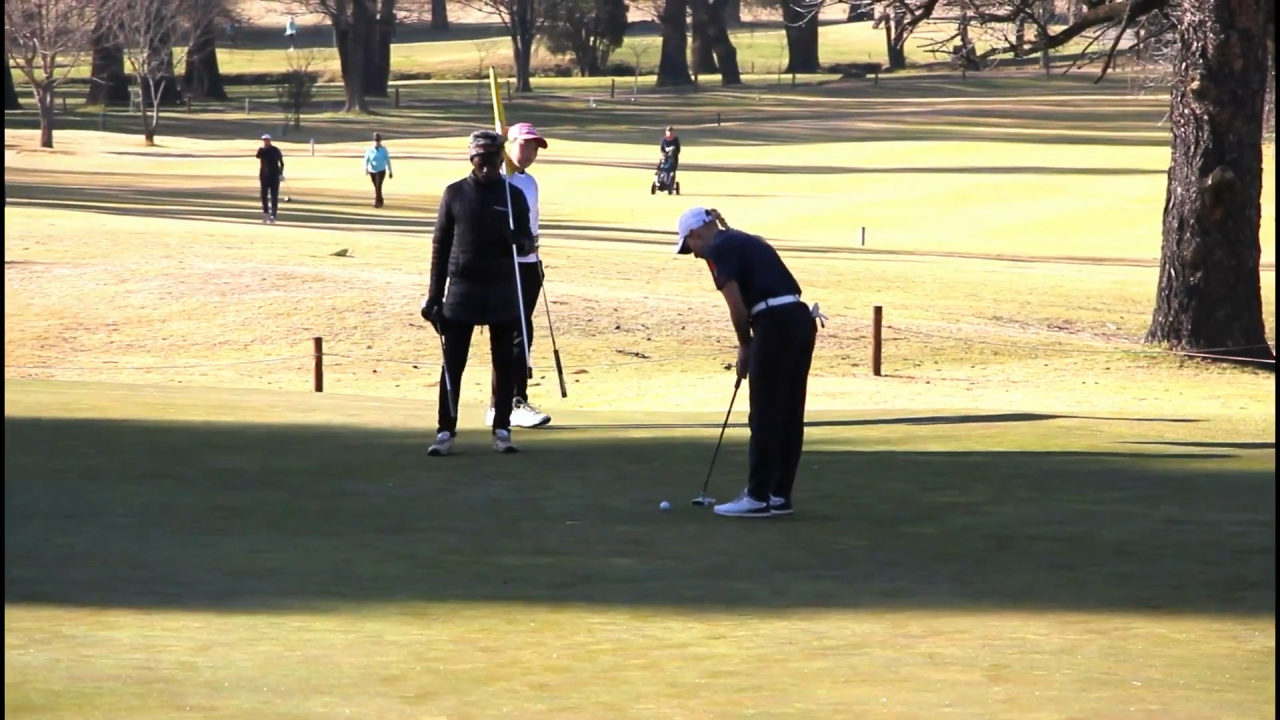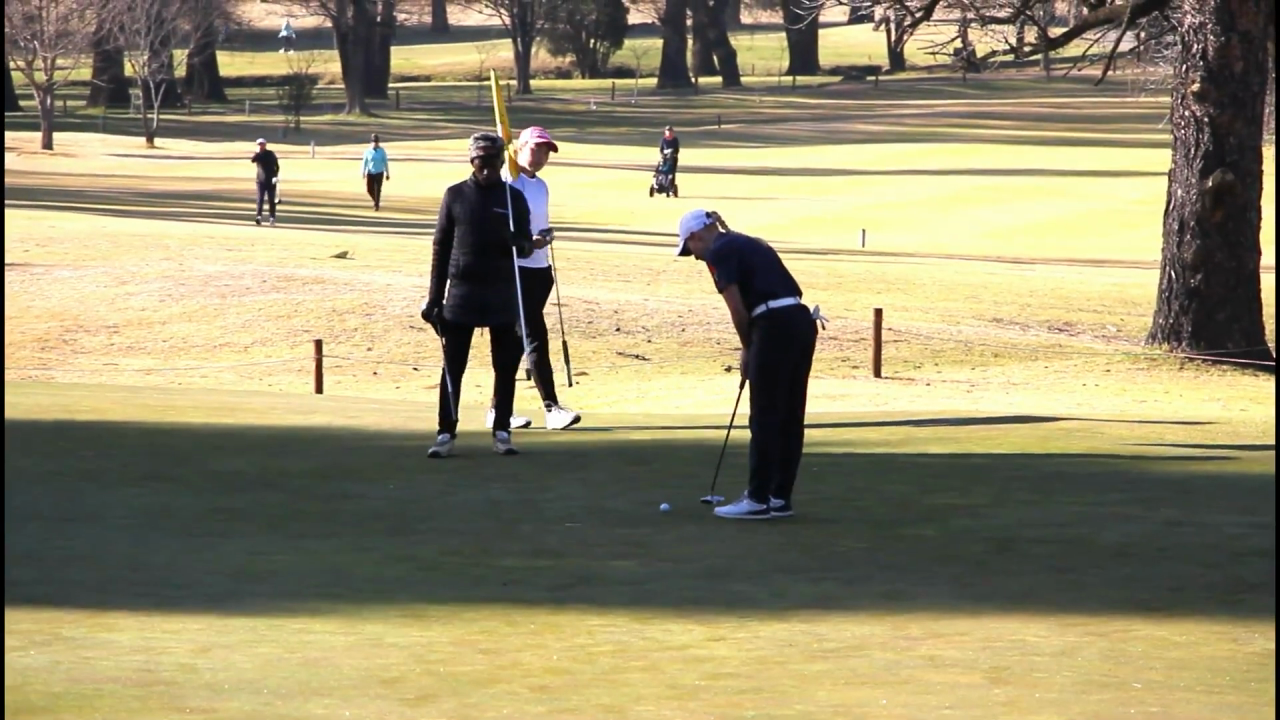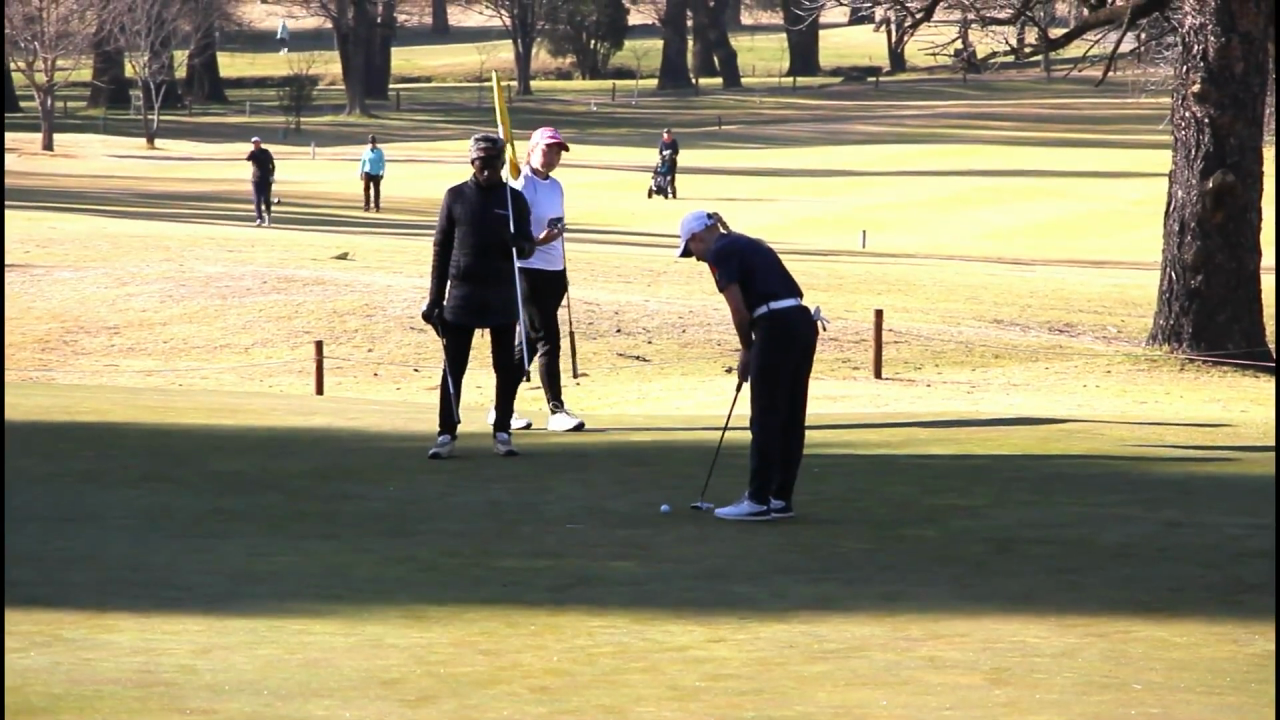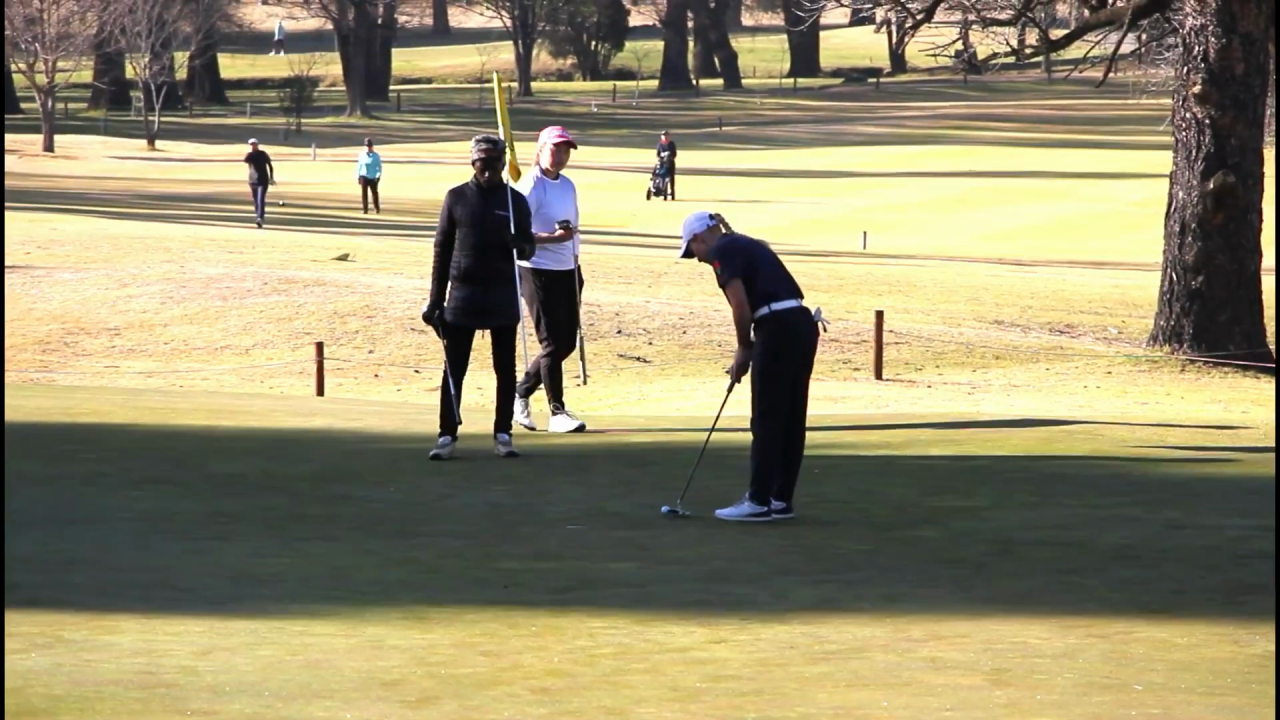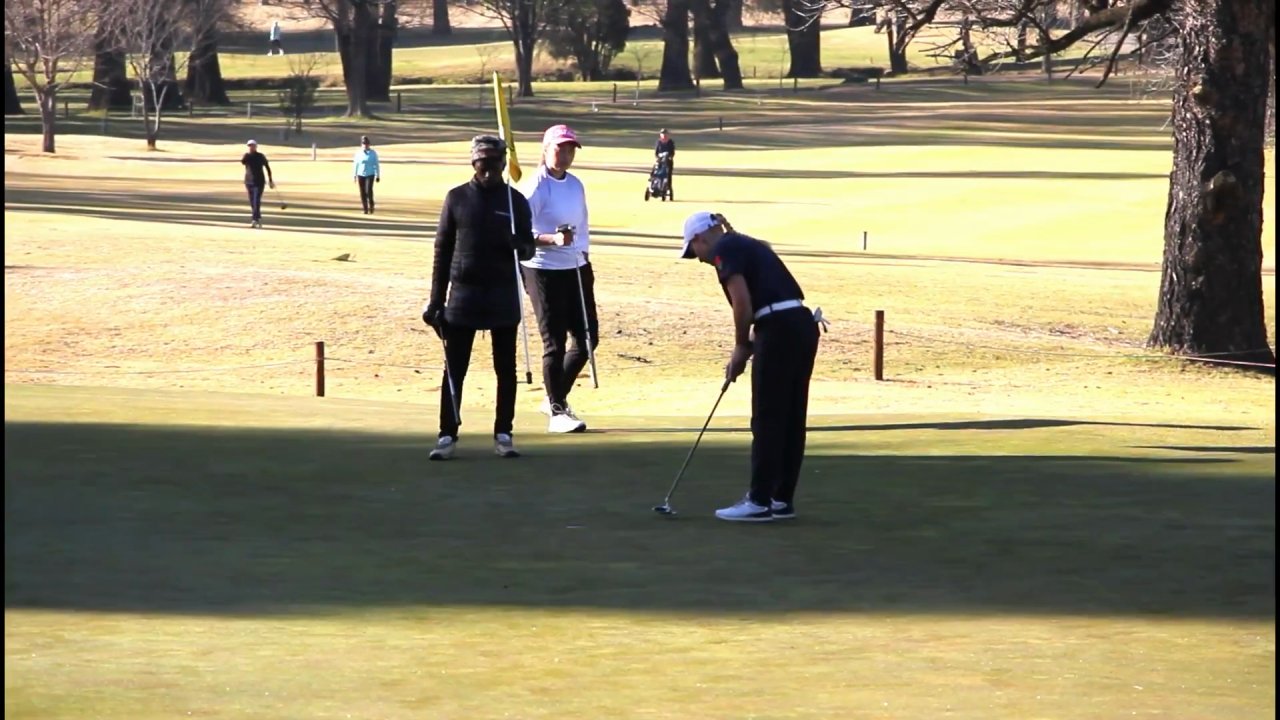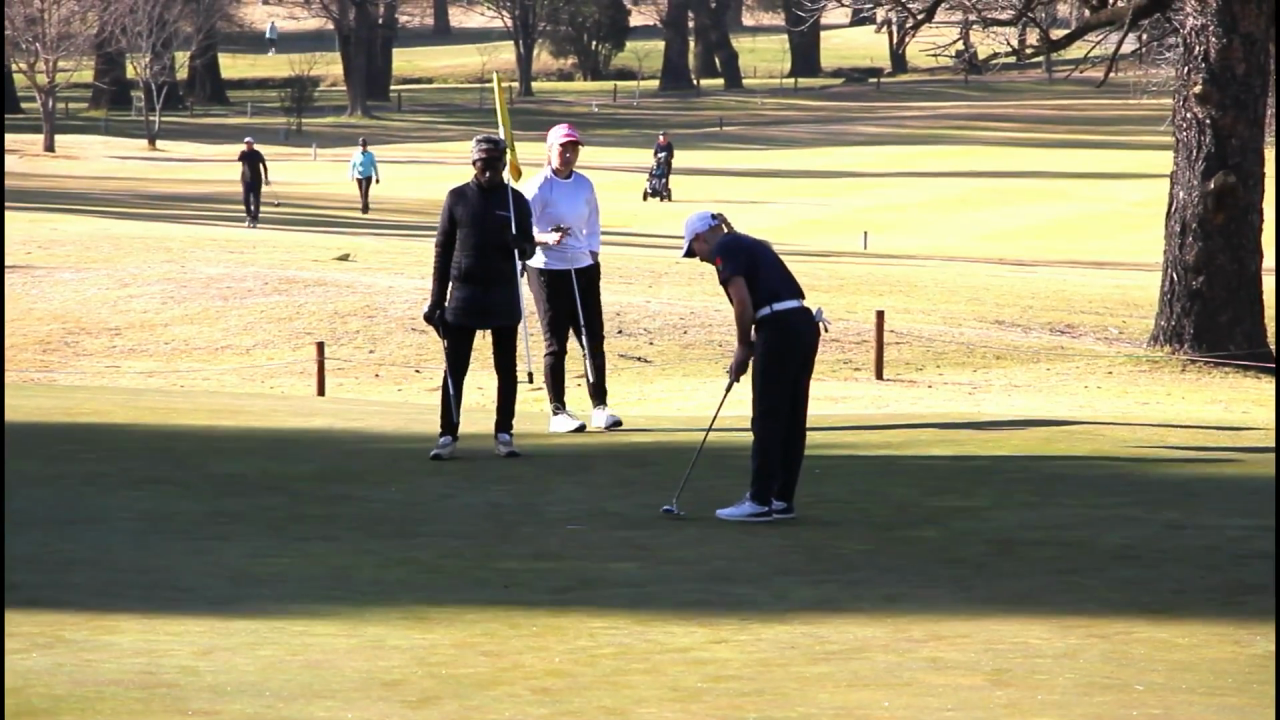
dt=0.2s
person 1, frame 1
left shoulder: (514, 195)
right shoulder: (454, 194)
left elbow: (527, 243)
right elbow: (440, 246)
left wrist: (518, 241)
right wrist: (434, 295)
left hip: (502, 292)
right hip: (461, 290)
left knee: (504, 364)
right knee: (452, 365)
left ankle: (501, 430)
right ankle: (446, 431)
person 1, frame 2
left shoulder: (514, 198)
right shoulder: (455, 196)
left elbow: (527, 245)
right elbow: (440, 248)
left wrist: (518, 244)
right wrist: (434, 297)
left hip: (502, 294)
right hip: (461, 292)
left knee: (505, 366)
right knee: (452, 367)
left ankle: (502, 432)
right ankle: (446, 433)
person 1, frame 3
left shoulder: (514, 199)
right shoulder: (455, 197)
left elbow: (527, 246)
right elbow: (441, 249)
left wrist: (518, 245)
right wrist: (434, 299)
left hip: (502, 295)
right hip: (462, 294)
left knee: (505, 368)
right knee: (453, 368)
left ankle: (502, 433)
right ankle: (446, 435)
person 1, frame 4
left shoulder: (515, 200)
right shoulder: (456, 198)
left elbow: (528, 247)
right elbow: (442, 250)
left wrist: (518, 245)
right wrist: (435, 300)
left hip: (503, 296)
right hip: (462, 295)
left knee: (505, 369)
right knee: (453, 369)
left ankle: (503, 434)
right ankle: (447, 435)
person 1, frame 5
left shoulder: (516, 201)
right shoulder: (457, 198)
left elbow: (528, 248)
right elbow: (442, 250)
left wrist: (519, 246)
right wrist: (436, 300)
left hip: (503, 296)
right hip: (463, 295)
left knee: (506, 369)
right knee: (454, 369)
left ankle: (504, 434)
right ankle: (447, 436)
person 1, frame 6
left shoulder: (516, 200)
right shoulder: (457, 198)
left elbow: (529, 247)
right elbow: (442, 251)
left wrist: (519, 246)
right wrist: (436, 300)
left hip: (504, 296)
right hip: (463, 295)
left knee: (506, 369)
right knee: (454, 369)
left ankle: (504, 434)
right ankle: (447, 436)
person 2, frame 1
left shoulder: (717, 249)
right shoulder: (745, 241)
left elbow: (738, 307)
left wrist: (744, 347)
right wrist: (751, 345)
left hip: (776, 326)
right hip: (801, 320)
left knee: (765, 416)
right knee: (789, 414)
left ankle: (758, 497)
right ankle: (780, 495)
person 2, frame 2
left shoulder: (718, 252)
right shoulder: (747, 244)
left elbow: (738, 310)
left wrist: (747, 349)
right wrist: (753, 347)
left hip: (777, 328)
right hip: (801, 322)
left knee: (765, 418)
right knee: (790, 417)
left ankle: (758, 499)
right ankle: (780, 497)
person 2, frame 3
left shoulder: (721, 253)
right shoulder: (747, 245)
left elbow: (740, 311)
left wrist: (747, 350)
right wrist: (753, 349)
left hip: (778, 329)
right hip: (802, 324)
left knee: (766, 419)
right knee: (791, 418)
left ankle: (759, 500)
right ankle: (781, 498)
person 2, frame 4
left shoulder: (723, 250)
right shoulder: (747, 245)
left elbow: (741, 307)
left wrist: (743, 349)
right wrist: (749, 350)
left hip: (779, 330)
right hip: (802, 325)
left knee: (767, 420)
right knee: (792, 419)
left ankle: (759, 502)
right ankle: (781, 500)
person 2, frame 5
left shoulder: (725, 249)
right shoulder: (748, 245)
left elbow: (743, 303)
left wrist: (740, 348)
right wrist: (750, 346)
left hip: (780, 331)
right hip: (802, 325)
left knee: (767, 420)
right knee: (791, 419)
left ankle: (760, 502)
right ankle: (782, 500)
person 2, frame 6
left shoulder: (724, 249)
right shoulder: (750, 245)
left elbow: (743, 304)
left wrist: (743, 347)
right wrist: (750, 347)
left hip: (780, 331)
right hip: (803, 325)
left knee: (768, 419)
right knee: (792, 419)
left ankle: (760, 502)
right ankle: (782, 500)
person 3, frame 1
left shoulder: (530, 182)
left wrist: (537, 257)
left hip: (529, 265)
left knee: (511, 337)
right knee: (519, 334)
left ankle: (497, 407)
right ankle: (520, 404)
person 3, frame 2
left shoulder: (541, 186)
right shoulder: (509, 185)
left wrist: (548, 263)
left hip: (539, 270)
right hip: (514, 270)
right knee: (536, 338)
left ankle: (498, 408)
right ankle: (552, 408)
person 3, frame 3
left shoulder: (555, 187)
right shoulder: (521, 186)
left wrist: (562, 260)
right wrist: (540, 239)
left hip: (554, 272)
right hip: (528, 271)
left knee: (530, 344)
right knee: (547, 342)
right ankle: (556, 410)
person 3, frame 4
left shoulder: (568, 185)
right shoulder: (530, 186)
left wrist: (575, 256)
right wrist: (551, 238)
left hip: (568, 271)
right hip: (538, 271)
left knee: (567, 342)
right knee: (553, 343)
left ankle: (522, 395)
right ankle: (556, 411)
person 3, frame 5
left shoulder: (576, 185)
right shoulder: (535, 187)
left wrist: (583, 255)
right wrist: (550, 240)
left hip: (577, 270)
right hip: (544, 271)
left knee: (587, 337)
right knee: (554, 343)
left ankle: (557, 396)
right ankle: (557, 412)
person 3, frame 6
left shoulder: (584, 185)
right shoulder: (538, 187)
left wrist: (593, 256)
right wrist: (547, 239)
left hip: (583, 270)
right hip: (548, 272)
left knee: (594, 339)
right knee: (556, 344)
left ankle: (600, 407)
right ankle: (558, 412)
